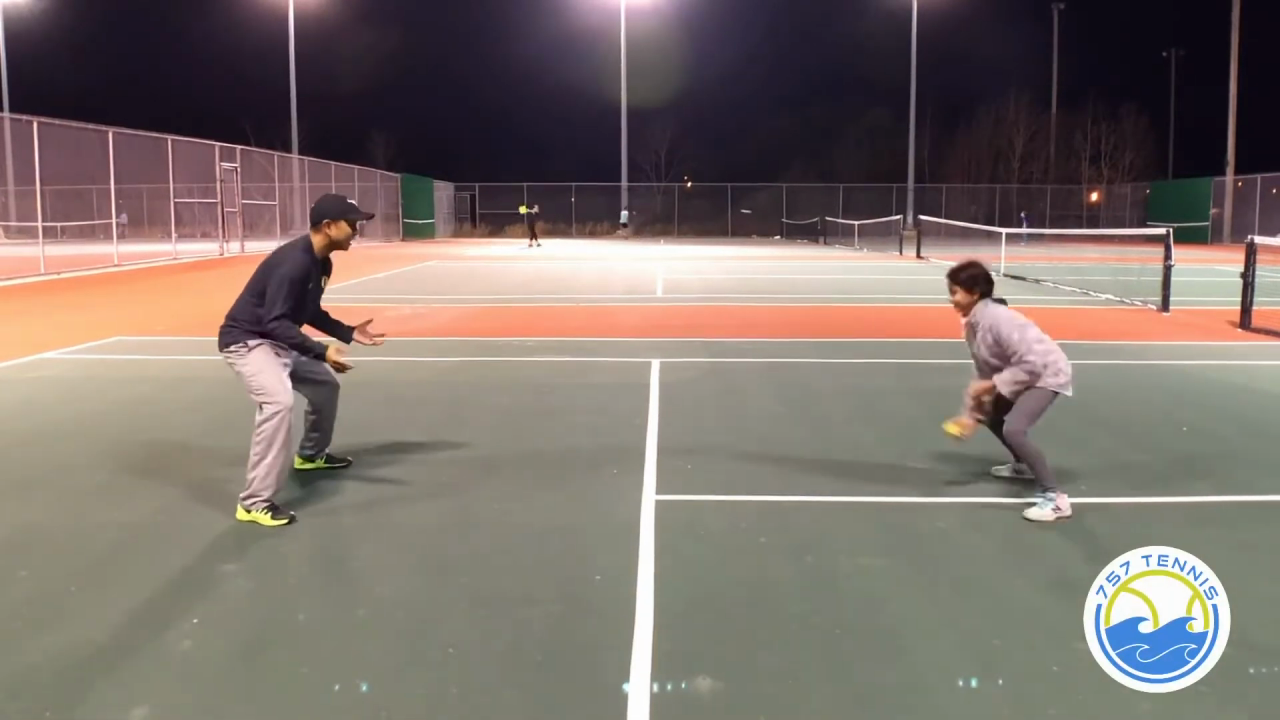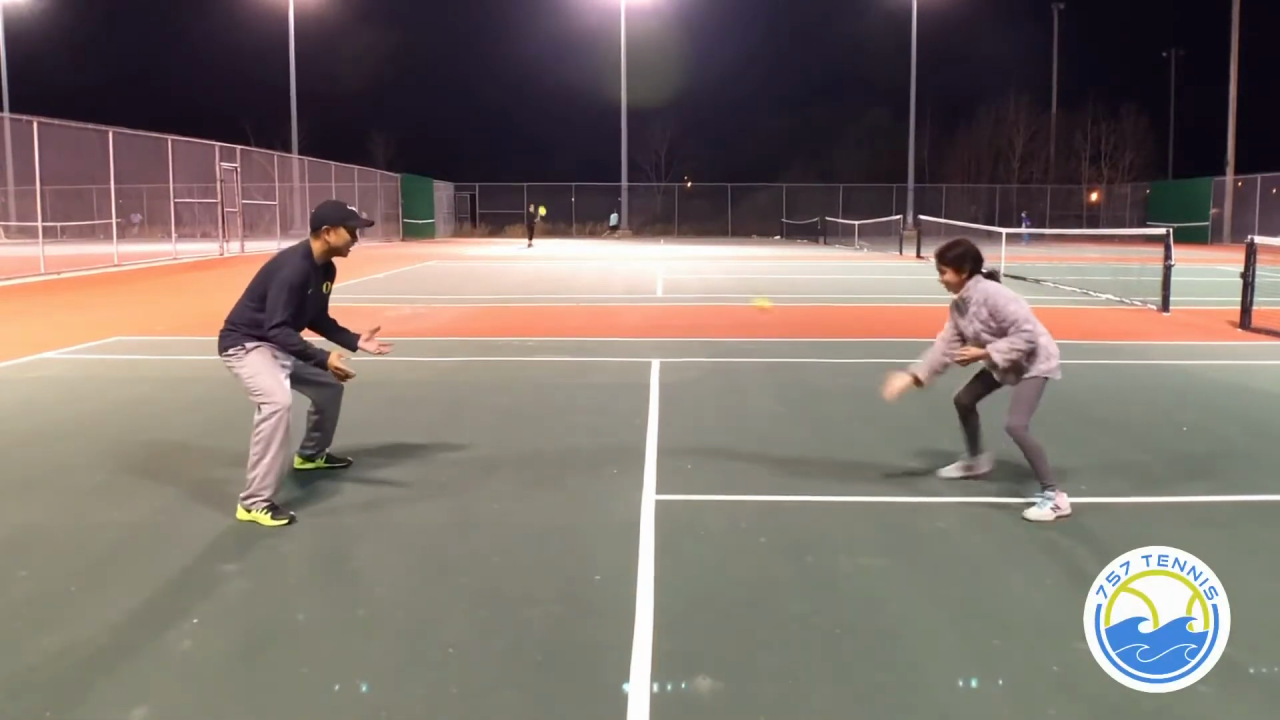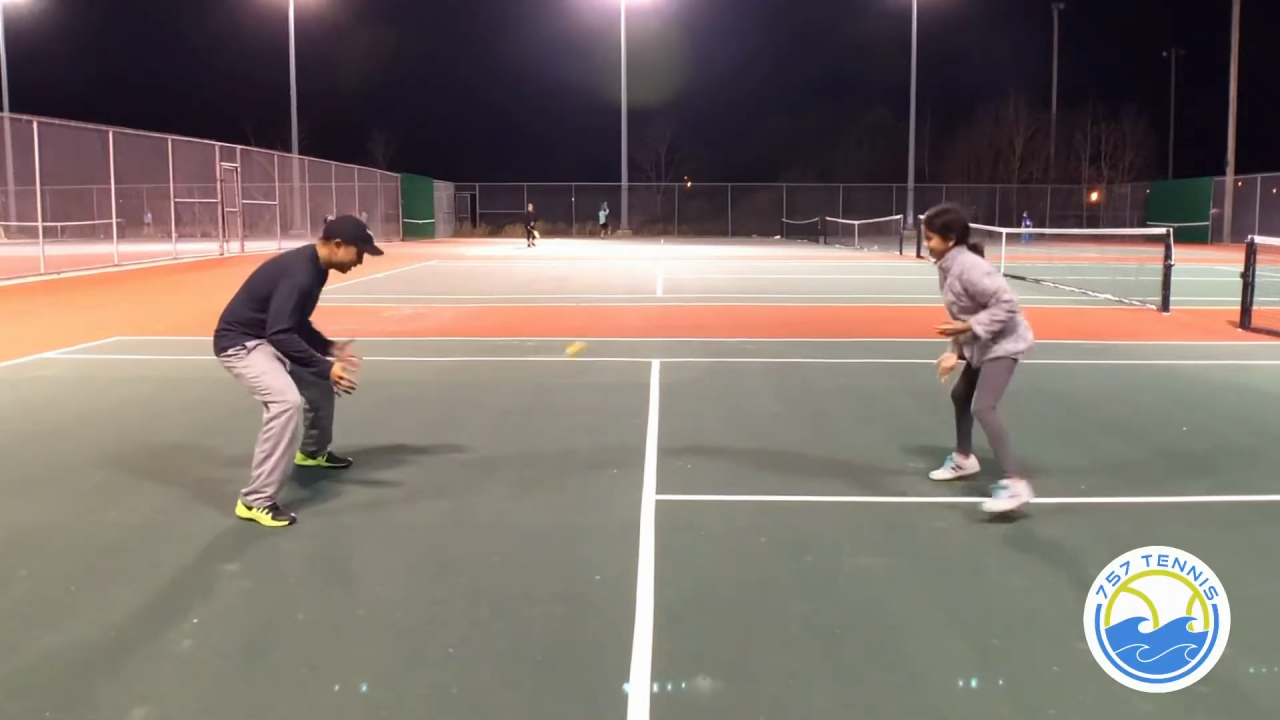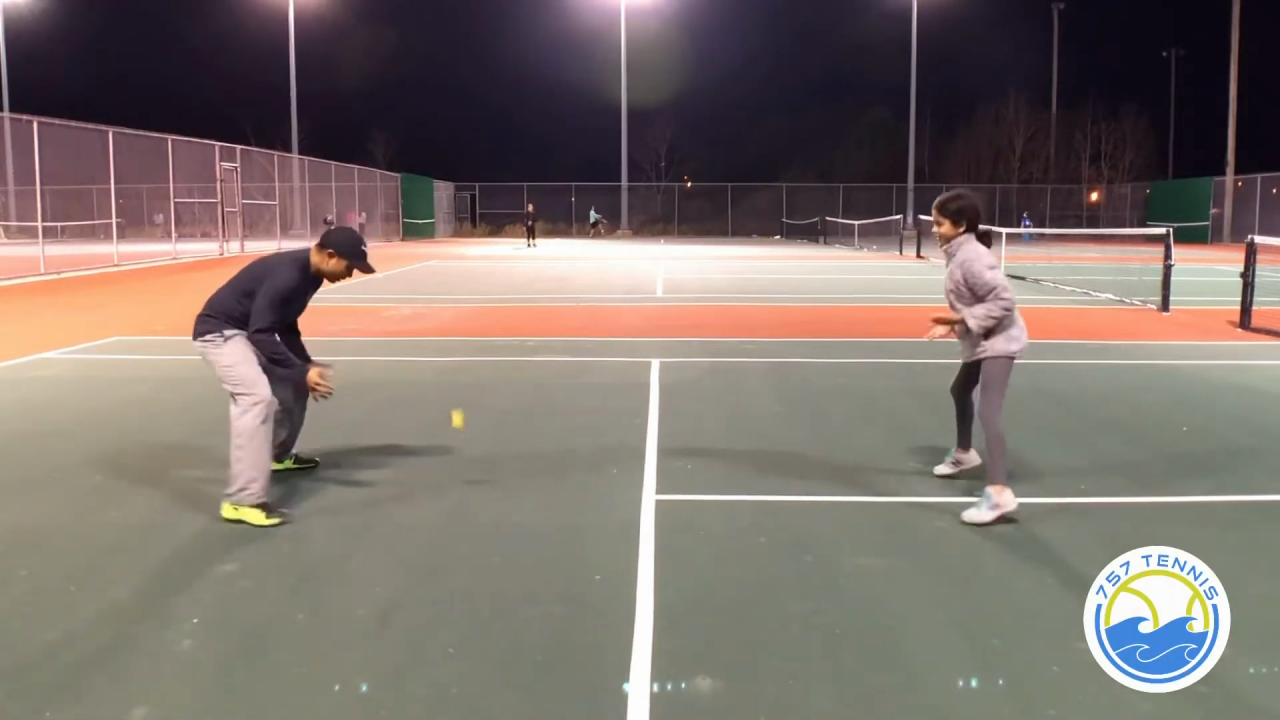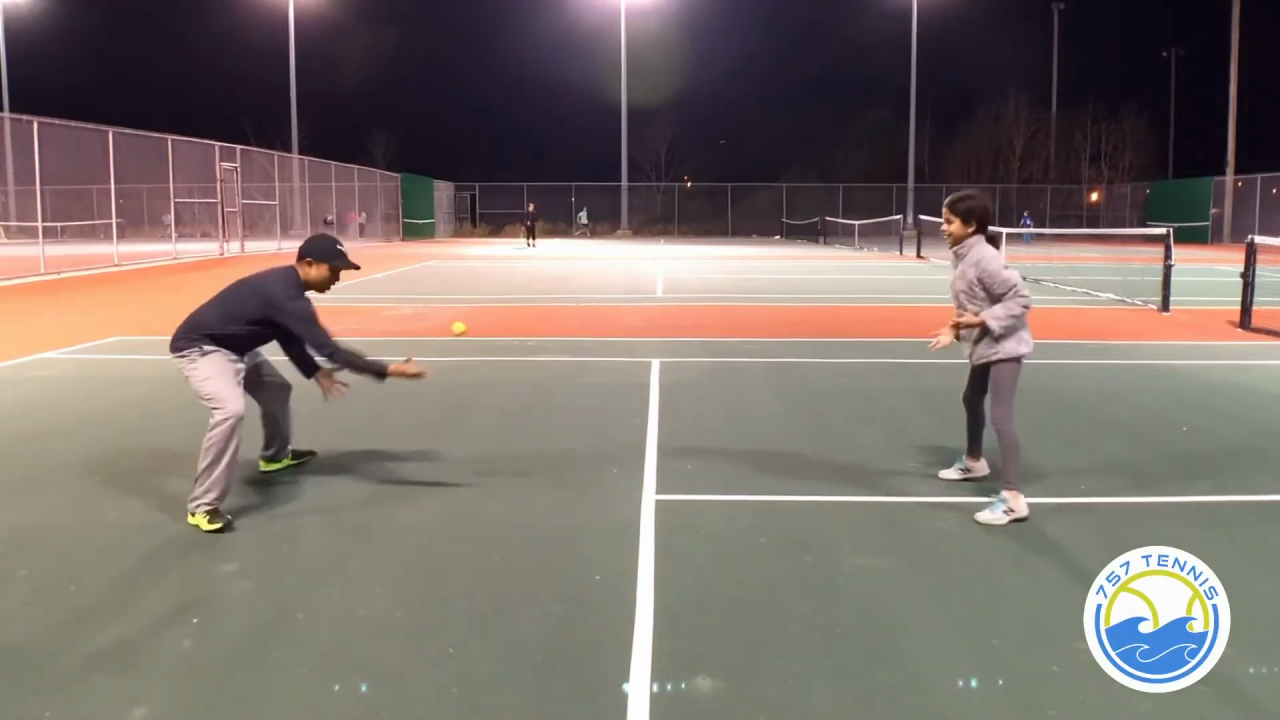
dt=0.3s
person 1, frame 1
left shoulder: (322, 263)
right shoulder: (294, 262)
left elbow: (309, 312)
right elbow: (276, 322)
left wrist: (349, 333)
right wrist: (321, 351)
left hip: (278, 341)
right hip: (246, 340)
left knee: (326, 385)
right knee: (279, 402)
left ankle: (311, 454)
right ankle: (255, 502)
person 1, frame 2
left shoulder: (326, 269)
right shoulder: (293, 268)
left elbow: (316, 318)
right elbow: (276, 329)
left wrist: (354, 340)
right wrist: (323, 359)
left hip: (280, 344)
right hip: (246, 343)
left knee: (329, 385)
right knee: (277, 402)
left ankle: (311, 454)
right ankle: (255, 502)
person 1, frame 3
left shoulder: (315, 267)
right shoulder: (300, 273)
right elbow: (280, 334)
left wrist: (326, 348)
right wrist: (325, 367)
left hip: (260, 339)
right hip: (239, 342)
left knee: (318, 382)
right knee: (285, 402)
left ankle: (313, 451)
right ankle: (256, 501)
person 1, frame 4
left shoulder: (310, 274)
right shoulder: (286, 274)
left elbow: (286, 325)
right elbow: (261, 333)
left wrist: (304, 363)
right wrist: (302, 371)
left hip: (245, 333)
right hip: (220, 333)
left knee: (294, 385)
right knee: (257, 398)
left ankle: (278, 455)
right ankle: (243, 499)
person 1, frame 5
left shoulder: (287, 283)
right shoulder: (283, 293)
left elbow: (290, 337)
right elbow: (325, 345)
left wrist: (314, 372)
right wrist: (385, 370)
left hip: (228, 347)
right hip: (196, 347)
left knee: (276, 388)
right knee: (231, 410)
left ankle: (275, 455)
right ankle: (202, 505)
person 2, frame 1
left shoulder: (994, 320)
right shoulder: (973, 325)
left elbow: (1031, 361)
right elbow: (986, 372)
left wrist: (993, 384)
right wrist: (972, 411)
left hip: (1048, 376)
right hip: (1026, 376)
left knee: (1012, 432)
right knee: (993, 418)
left ankle: (1056, 497)
right ankle: (1023, 465)
person 2, frame 2
left shoulder: (993, 296)
right shoulder: (960, 306)
left elbow: (1027, 336)
right elbow: (946, 348)
left wrist: (984, 353)
right wrist: (912, 376)
left hip: (1034, 362)
right hip: (1003, 364)
left knee: (1016, 426)
right knee: (963, 401)
left ankle: (1054, 496)
right ankle: (975, 459)
person 2, frame 3
left shoulder: (970, 267)
right shoulder: (948, 269)
left elbow: (1007, 306)
left wrist: (967, 329)
right wrist: (956, 350)
left hip: (1004, 343)
right hip: (983, 344)
left knee: (982, 409)
right knee: (959, 397)
left ankle: (1014, 484)
right ankle: (963, 460)
person 2, frame 4
left shoulder: (973, 257)
right shoulder: (959, 254)
left elbow: (1003, 301)
left wrist: (962, 319)
right wrist: (953, 322)
left hip: (999, 341)
right hip: (982, 340)
left knee: (987, 412)
right knee: (960, 390)
left ankle: (999, 493)
right ankle: (965, 453)
person 2, frame 5
left shoulder: (985, 258)
right shoulder: (963, 257)
left elbow: (1020, 298)
left wrist: (980, 320)
right wrist: (956, 329)
left hip: (1004, 347)
right hip: (984, 347)
left knee: (1000, 416)
right knee: (971, 400)
left ankle: (1012, 499)
right ankle: (974, 462)
